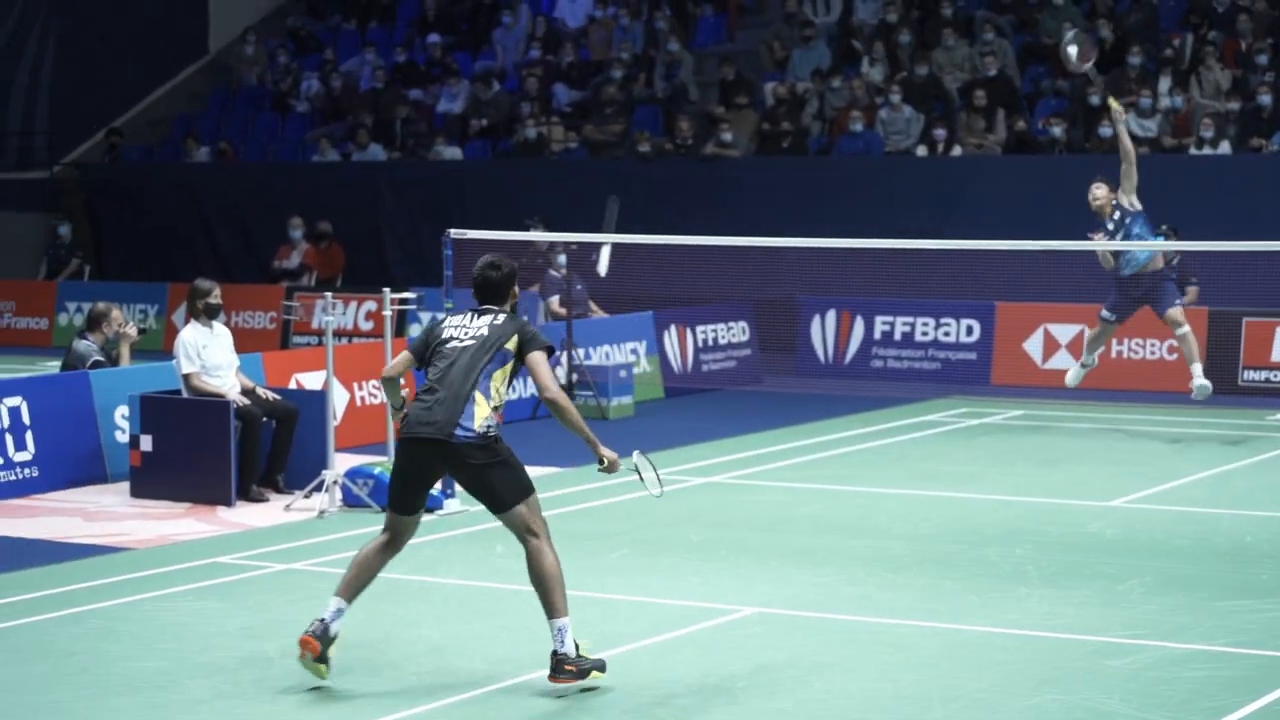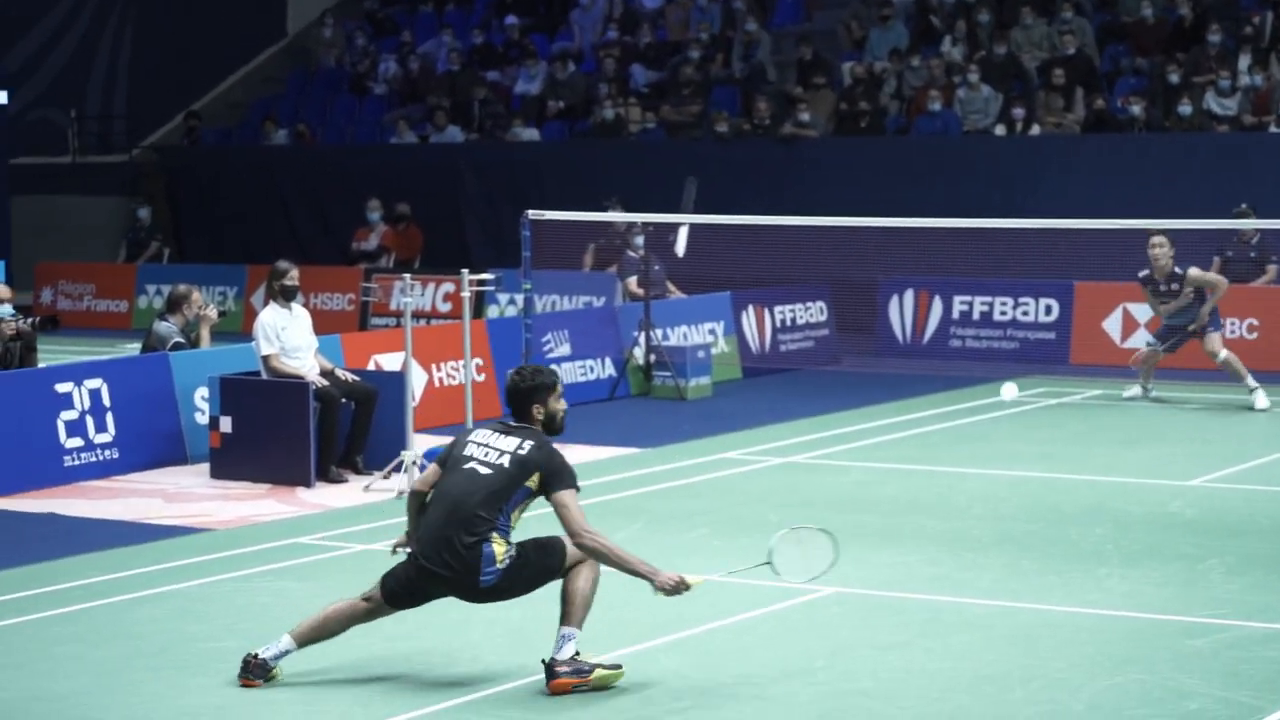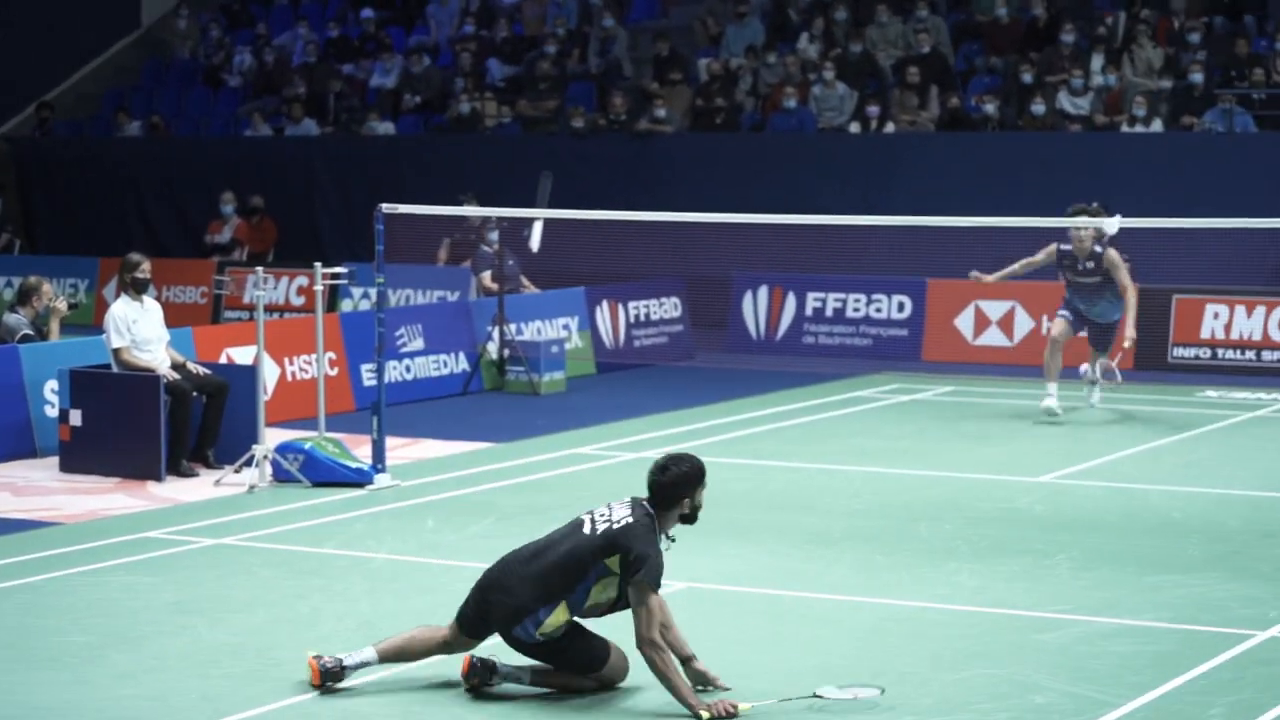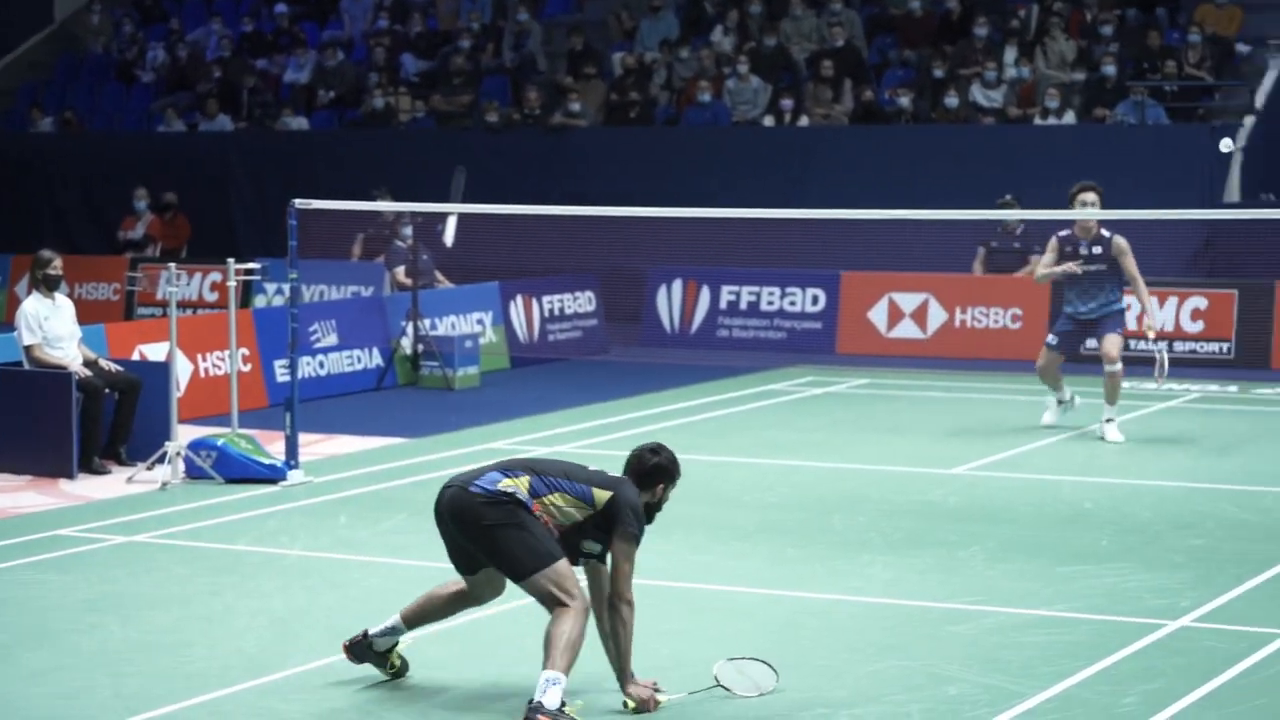
dt=0.4s
person 1, frame 1
left shoulder: (443, 325)
right shoulder: (520, 329)
left elbow: (390, 374)
right elbow: (550, 395)
left wrist: (400, 410)
right wrist: (598, 448)
left hip: (417, 437)
right hip: (468, 440)
left knee: (392, 539)
right knee: (535, 536)
left ankle: (322, 631)
right ankle: (564, 655)
person 1, frame 2
left shoulder: (472, 435)
right shoulder: (548, 458)
left elbow: (420, 488)
right elbow: (583, 536)
left wrist: (414, 535)
right wrist: (652, 574)
left hip: (431, 560)
right hip: (481, 571)
left knee: (368, 604)
right knee: (582, 558)
left ankle: (264, 659)
right ankle: (564, 662)
person 1, frame 3
left shoulder: (636, 509)
right shoulder: (642, 545)
left elbow: (657, 608)
right elbow: (652, 640)
left wrist: (693, 666)
left hip: (497, 582)
right hip: (523, 617)
left knee: (451, 638)
right knee: (615, 669)
left ankle: (338, 664)
right ankle: (492, 672)
person 1, frame 4
left shoulder: (604, 503)
right shoulder: (628, 504)
left elbow: (604, 598)
right elbow: (621, 601)
left wrist: (627, 676)
right wrist: (626, 682)
left hip: (455, 496)
right hip: (489, 500)
left knee: (480, 589)
right knee: (570, 604)
left ankle: (375, 640)
person 2, frame 1
left shoulder: (1125, 200)
right shoulder: (1101, 232)
left elbow: (1129, 156)
right elbow: (1107, 266)
left wrist: (1120, 124)
right wrist: (1100, 249)
left hip: (1157, 278)
right hip: (1127, 282)
left knee: (1177, 321)
right knee: (1100, 331)
left ankle: (1198, 378)
right ankle: (1086, 361)
person 2, frame 2
left shoulder: (1187, 274)
right shoulder: (1144, 278)
left elbow: (1222, 284)
right elbow: (1158, 310)
left wrist: (1205, 309)
right wrist: (1176, 303)
left hip: (1204, 315)
right hip: (1176, 321)
left knee: (1214, 350)
right knee: (1147, 358)
left ankle: (1255, 388)
right ankle: (1145, 386)
person 2, frame 3
left shoulder: (1108, 254)
right shoulder: (1060, 251)
left elbow: (1129, 291)
right elbow: (1028, 264)
left wrist: (1130, 325)
right wrist: (993, 278)
left hip: (1106, 313)
right hip: (1075, 306)
left knee: (1100, 359)
right knee: (1056, 337)
left ankle: (1092, 378)
right ankle: (1050, 395)
person 2, frame 4
left shoulder: (1115, 242)
right shoulder: (1060, 240)
left elbow: (1136, 280)
right elbow: (1038, 275)
left wrist: (1148, 314)
right wrist: (1059, 269)
left hip: (1109, 311)
right hip: (1074, 313)
left knee: (1110, 355)
right knee: (1044, 367)
left ankle: (1109, 420)
right ankle: (1063, 398)
person 3, frame 1
left shoulder: (223, 331)
right shoulder: (188, 337)
right elbow: (193, 383)
left wrist: (255, 387)
right wrist: (225, 393)
left hip: (236, 394)
right hip: (209, 400)
left knee: (288, 411)
right knee: (253, 415)
left ankle: (272, 475)
right ankle: (246, 485)
person 3, frame 2
left shoulder: (302, 313)
right shoulder: (267, 319)
right elbow: (272, 364)
left wrist: (334, 369)
right wrist: (305, 375)
left hip: (315, 376)
right hip: (289, 381)
left knee: (367, 392)
right knee: (331, 396)
left ankle: (351, 456)
right ankle: (326, 465)
person 3, frame 3
left shoulder: (154, 305)
right shoulder: (118, 311)
right elbow: (123, 357)
left wrist: (186, 362)
right wrist: (155, 368)
left hip: (166, 370)
right hip: (140, 374)
left knee: (219, 385)
right knee: (183, 390)
left ankle: (203, 450)
right ankle: (177, 460)
person 3, frame 4
left shoulder: (66, 303)
right shoulder: (29, 308)
right elbow: (34, 355)
left wrist: (97, 360)
right wrist: (71, 366)
left hip: (77, 367)
left knee: (130, 383)
right knee: (93, 386)
left ankle: (115, 447)
right ankle: (89, 456)
